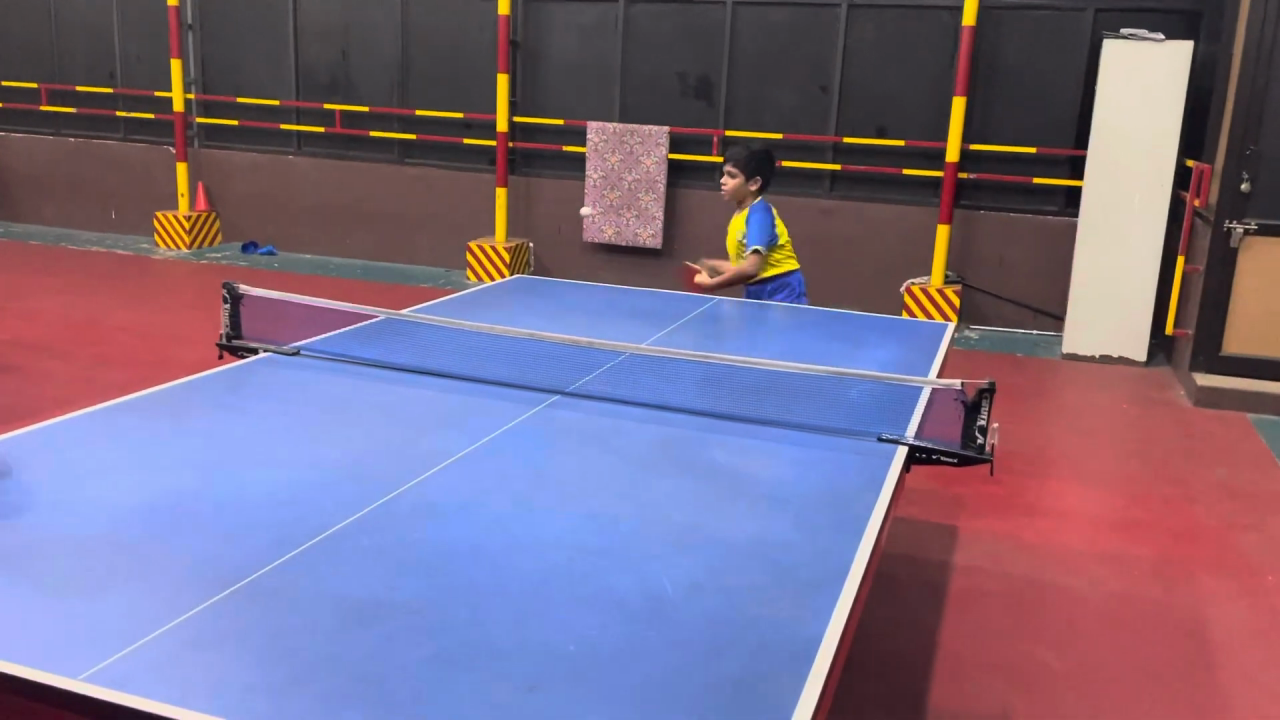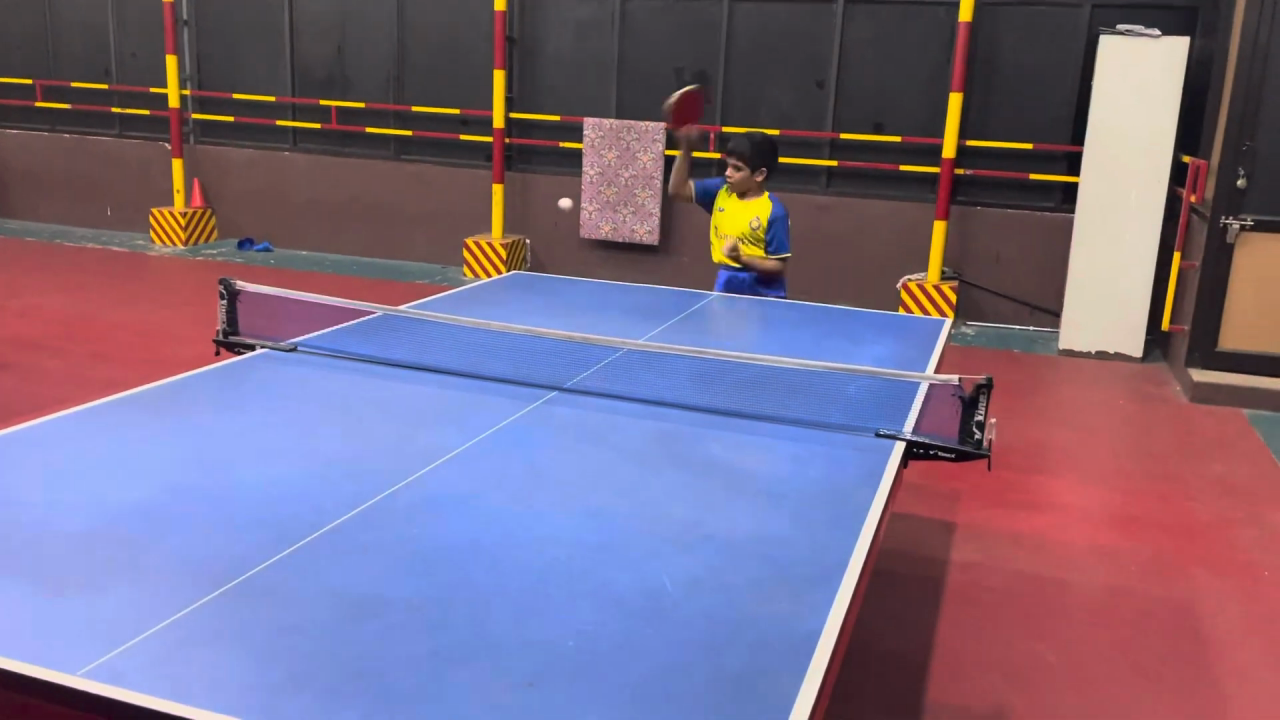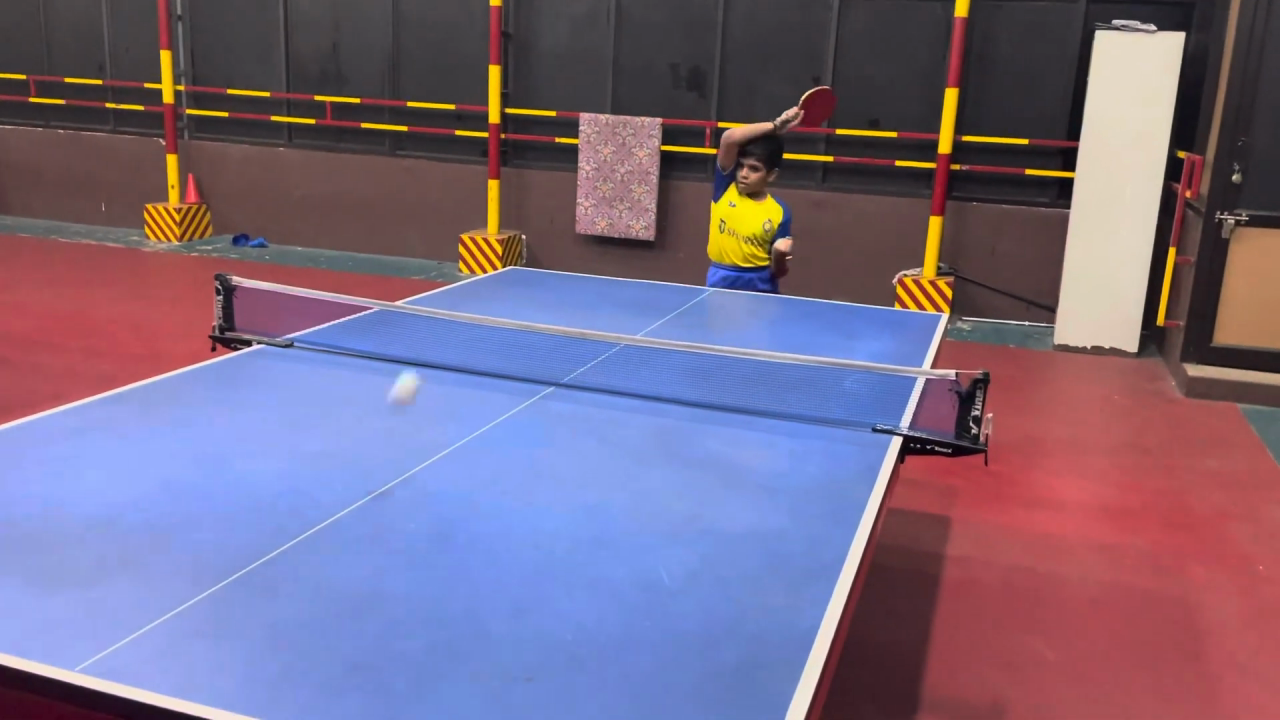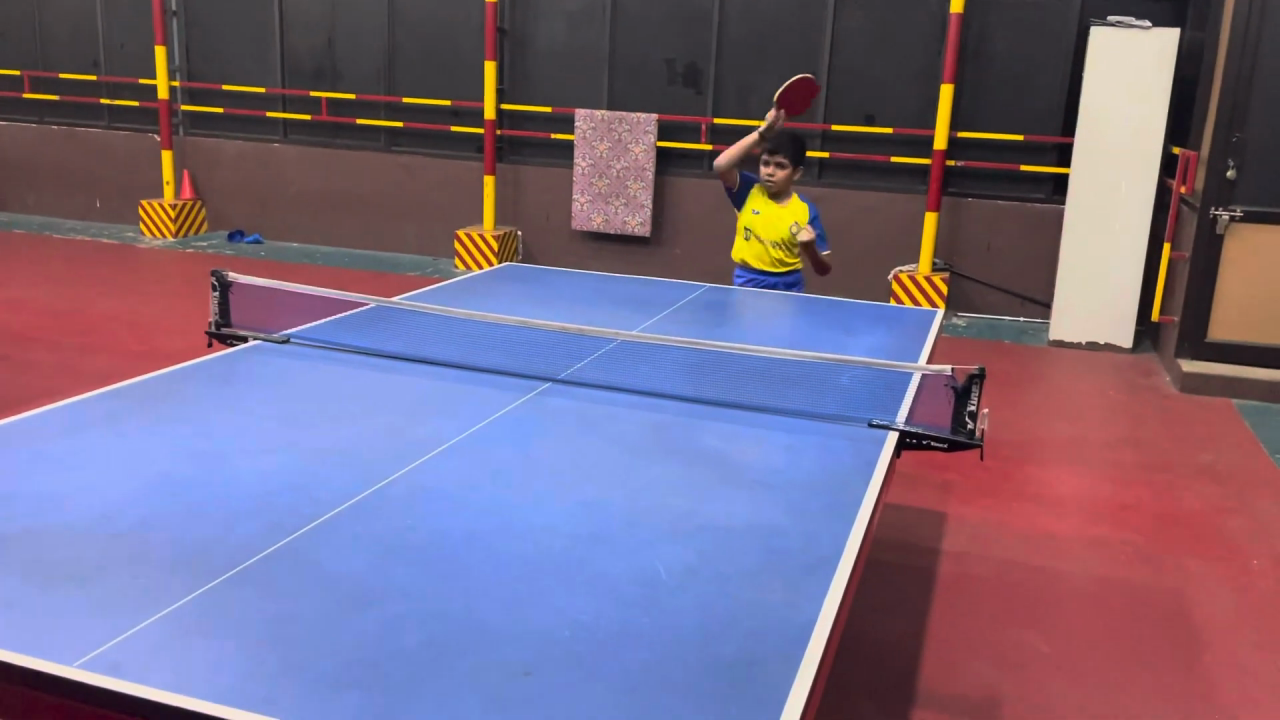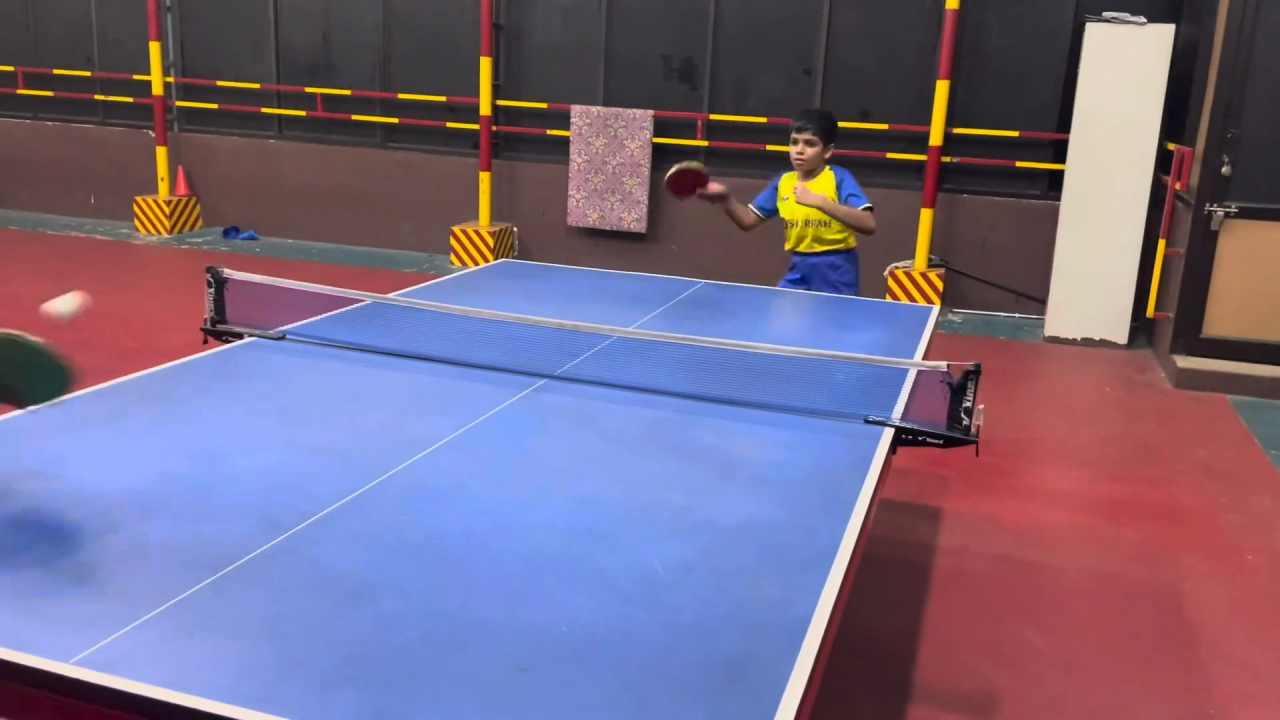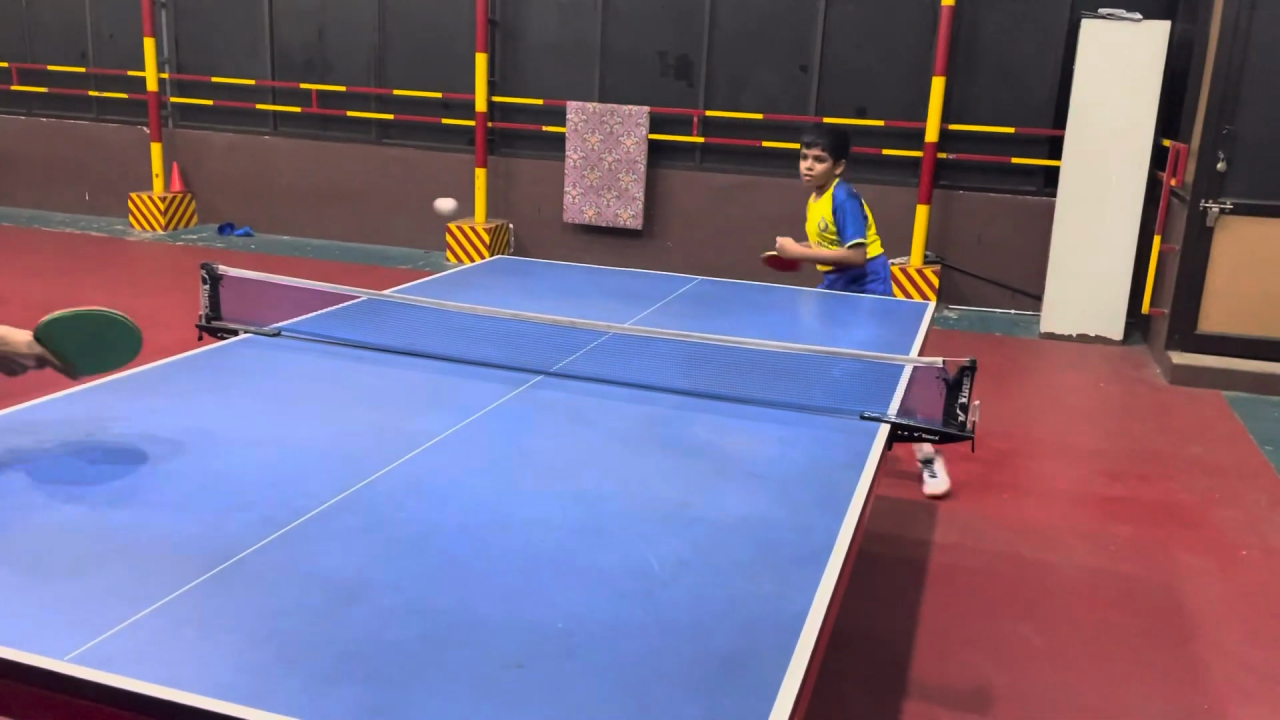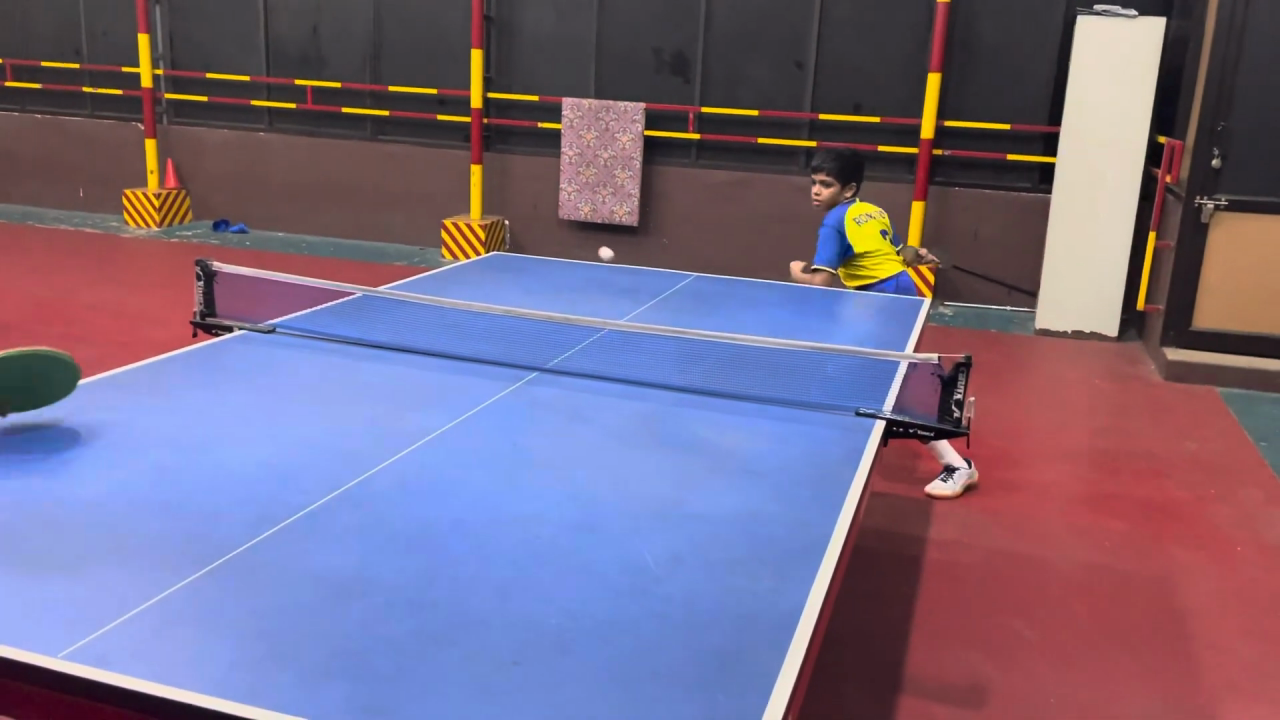
dt=0.2s
person 1, frame 1
left shoulder: (759, 213)
right shoulder: (744, 214)
left elbow: (751, 268)
left wrist: (711, 285)
right wrist: (712, 265)
left hip: (781, 300)
right hip: (761, 300)
person 1, frame 2
left shoulder: (774, 211)
right shoulder: (723, 192)
left elbow: (778, 268)
right elbow: (677, 190)
left wrist: (739, 257)
right wrist: (686, 148)
left hip: (764, 296)
right hip: (726, 291)
person 1, frame 3
left shoulder: (779, 213)
right shoulder: (727, 187)
left elbow: (780, 271)
right elbow: (729, 138)
left wrist: (780, 256)
right wrist: (777, 125)
left hip: (760, 289)
right hip: (720, 285)
person 1, frame 4
left shoulder: (807, 212)
right shoulder: (749, 190)
left elbow: (823, 269)
right elbow: (721, 167)
left wrist: (810, 251)
right wrist: (761, 132)
left hip: (787, 292)
right hip: (746, 289)
person 1, frame 5
left shoulder: (840, 179)
right shoulder: (782, 183)
left elbow: (868, 225)
right elbow: (748, 220)
left wrist: (817, 201)
right wrist: (724, 197)
left hip: (838, 278)
right hip: (800, 276)
person 1, frame 6
left shoulder: (843, 197)
right shoulder: (820, 198)
left elbow: (857, 255)
left wrist: (800, 252)
right wrist: (799, 253)
left hip: (864, 292)
right hip: (841, 292)
person 1, frame 7
left shoulder: (835, 222)
right shoulder: (874, 212)
left elbow: (820, 282)
right elbow: (905, 253)
left wrist: (799, 272)
right wrist: (917, 254)
right hip: (888, 298)
left ankle: (958, 465)
